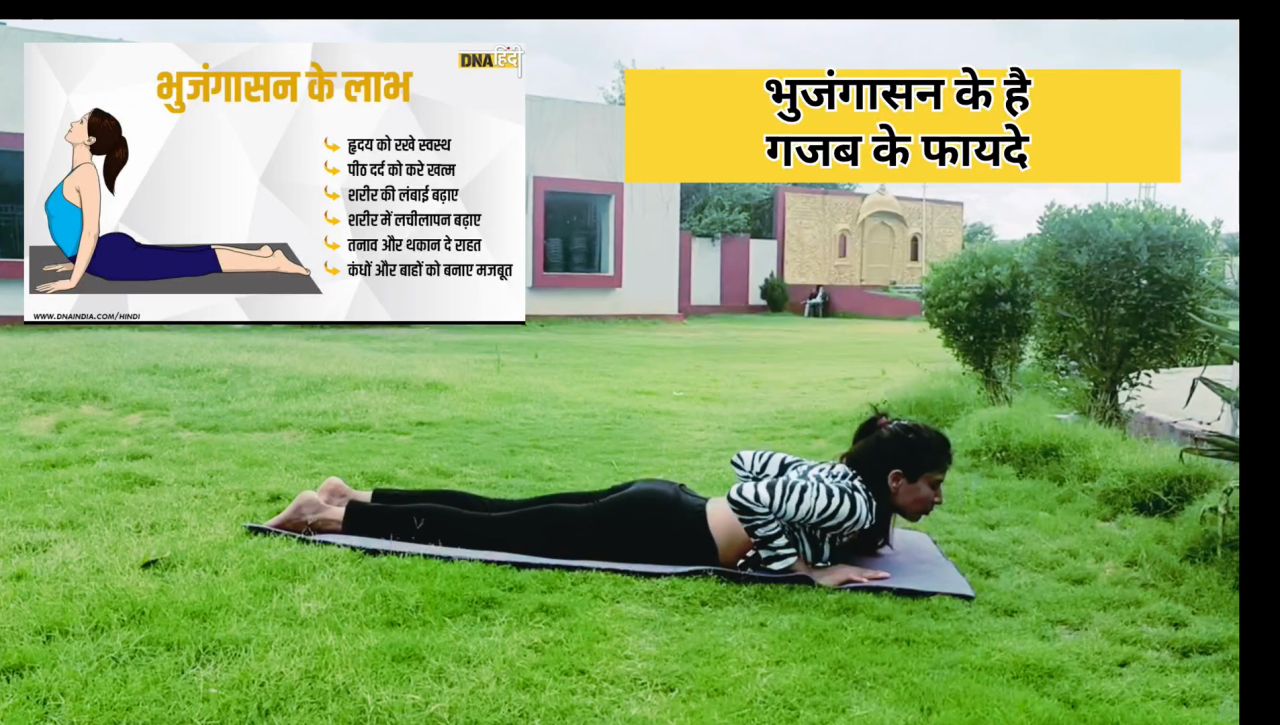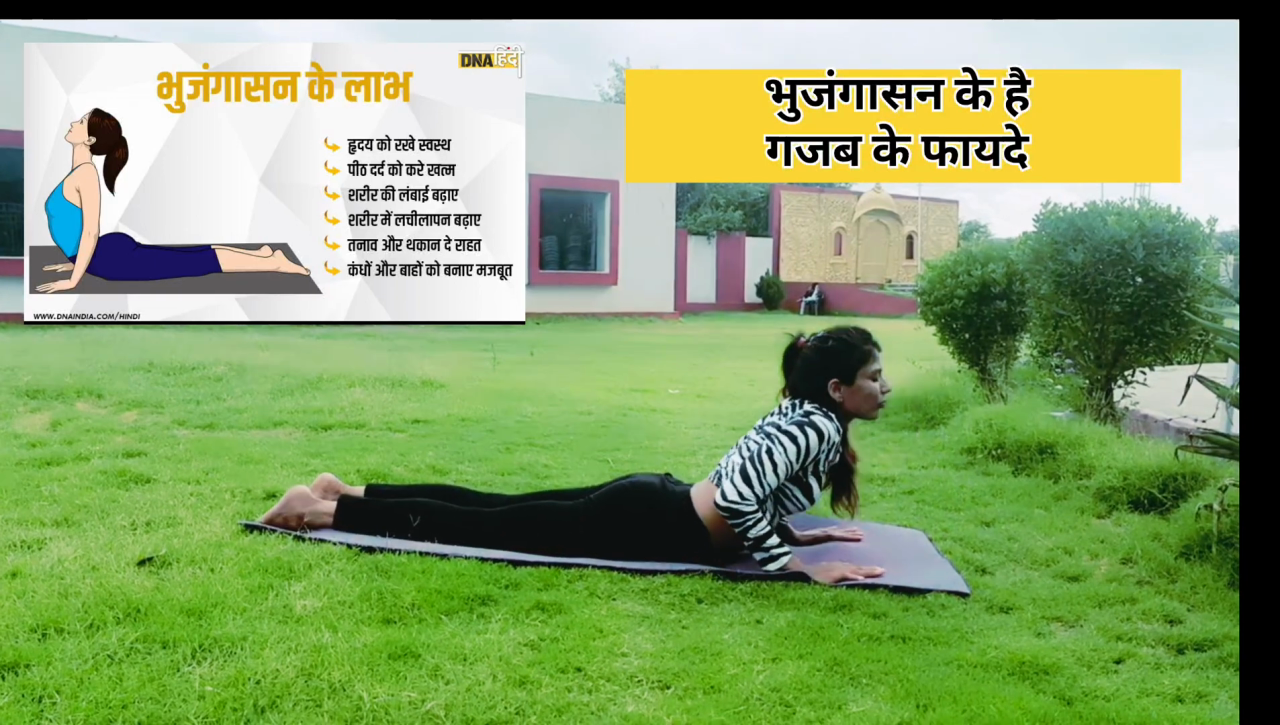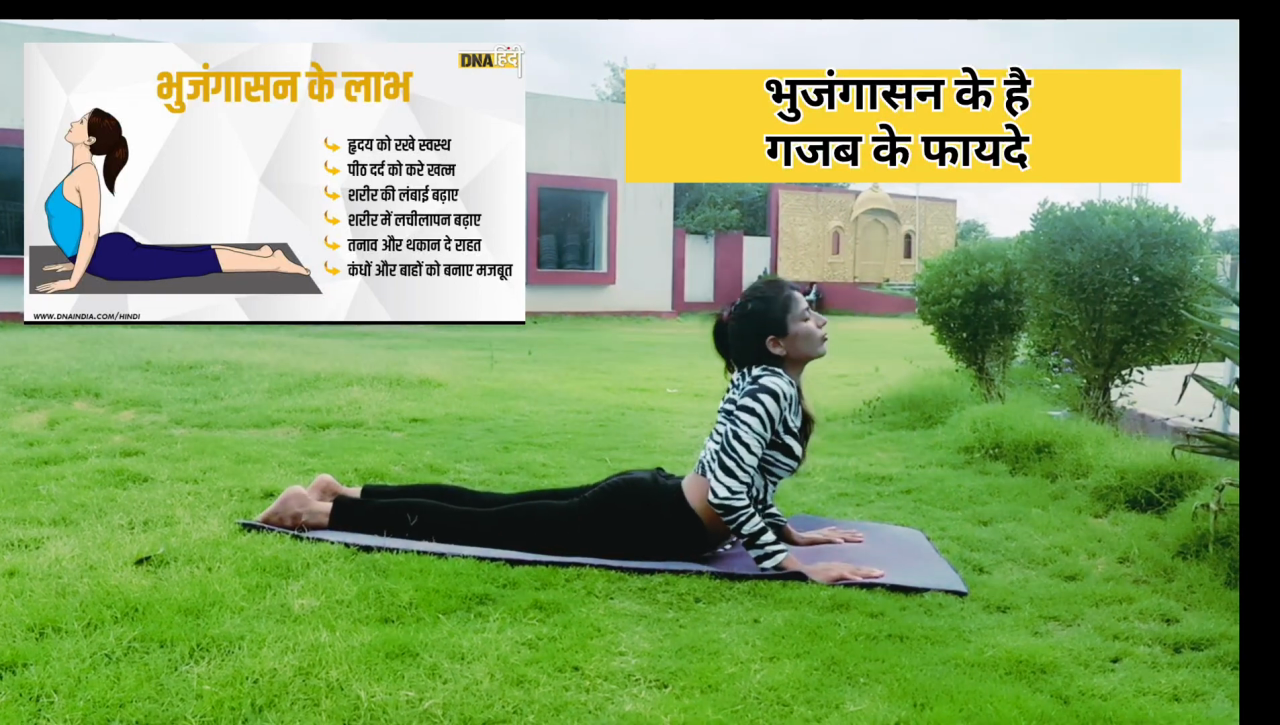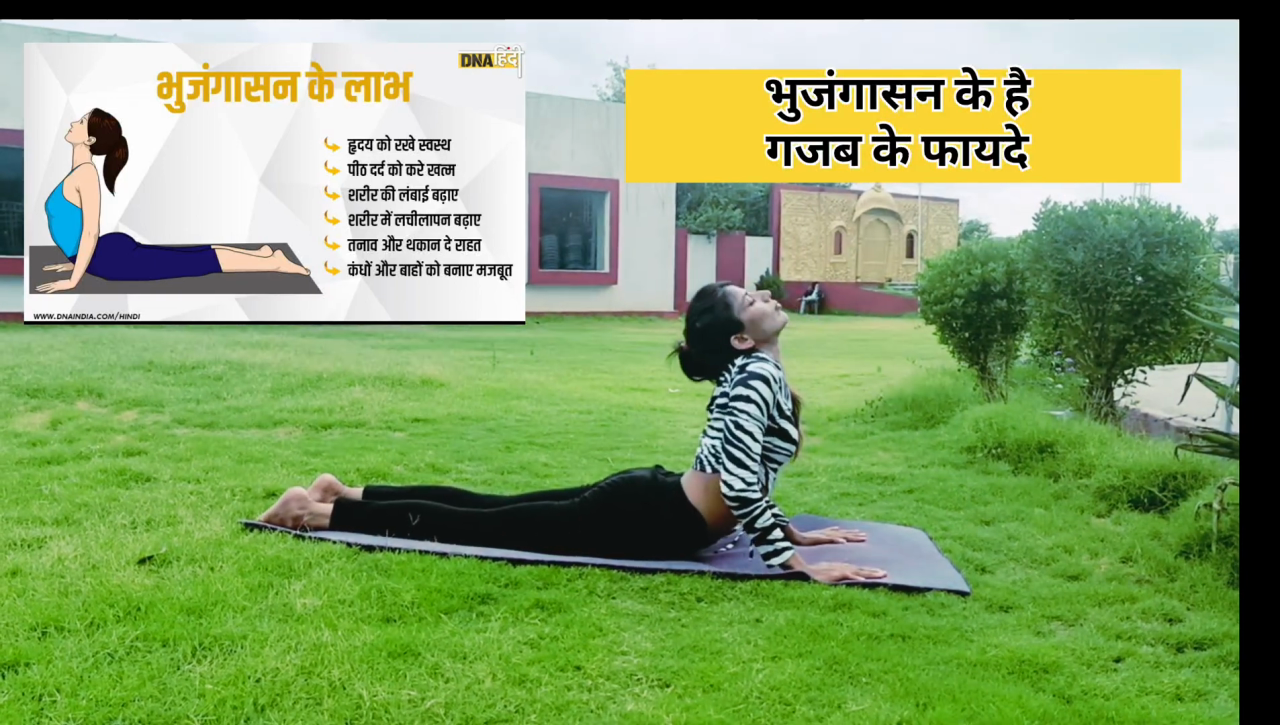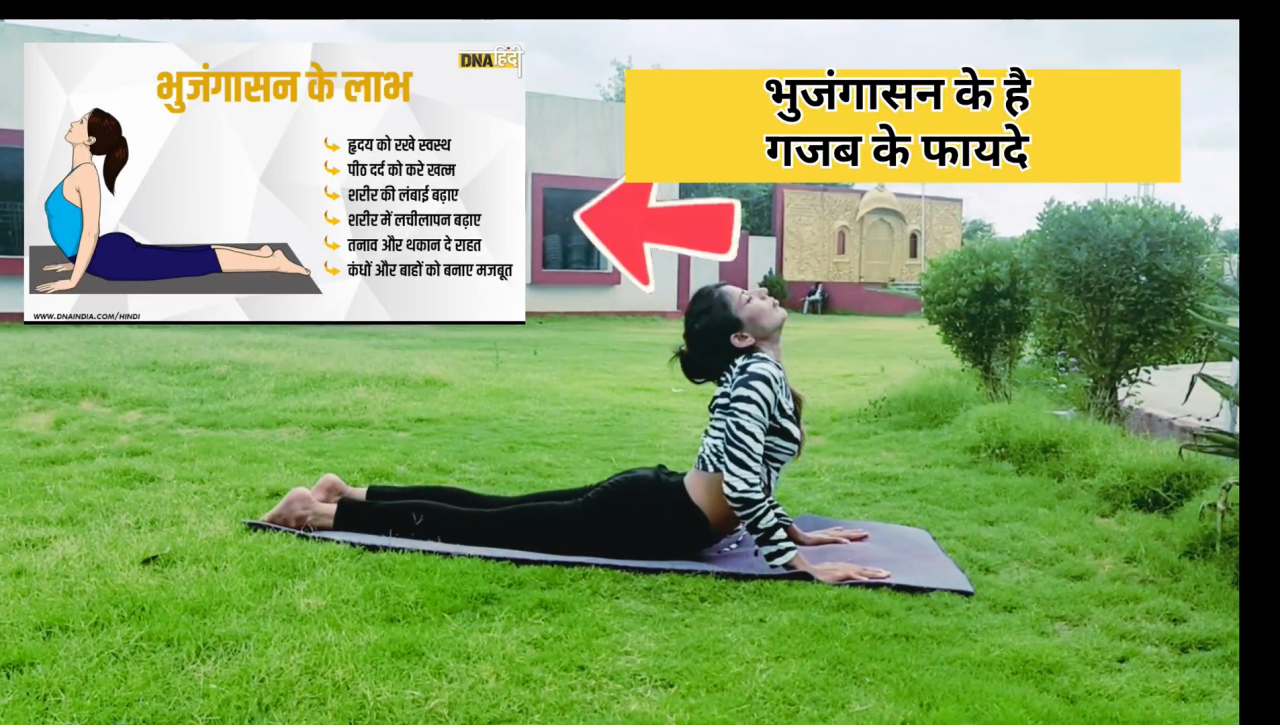
dt=0.4s
person 1, frame 1
left shoulder: (842, 478)
right shoulder: (856, 504)
left elbow: (748, 460)
right elbow: (749, 498)
right wrist: (802, 567)
left hip: (661, 510)
right hip: (659, 532)
left knee: (496, 518)
right knee: (486, 530)
left ankle: (349, 496)
right ankle: (330, 515)
person 1, frame 2
left shoulder: (801, 414)
right shoulder: (819, 429)
right elbow: (735, 498)
left wrist: (798, 533)
right wrist: (797, 565)
left hip: (650, 503)
right hip: (649, 526)
left knee: (488, 510)
right knee: (473, 528)
left ankle: (343, 493)
right ankle: (320, 511)
person 1, frame 3
left shoulder: (766, 380)
right shoulder: (771, 389)
left elbow: (744, 479)
right elbow: (727, 494)
left wrist: (790, 532)
right wrist: (792, 565)
left hip: (645, 500)
right hip: (645, 524)
left knee: (488, 508)
right knee: (470, 526)
left ankle: (342, 492)
right ankle: (317, 510)
person 1, frame 4
left shoulder: (752, 374)
right shoulder: (757, 376)
left elbow: (745, 474)
right elbow: (740, 485)
left wrist: (793, 532)
right wrist: (797, 563)
left hip: (645, 498)
right hip: (644, 521)
left knee: (487, 508)
right knee: (471, 526)
left ankle: (342, 492)
right ankle: (317, 512)
person 1, frame 5
left shoulder: (754, 373)
right shoulder: (758, 376)
left elbow: (747, 471)
right elbow: (743, 485)
left wrist: (795, 531)
right wrist: (800, 563)
left hip: (649, 497)
right hip: (649, 520)
left knee: (494, 509)
right knee: (481, 526)
left ankle: (348, 492)
right ankle: (323, 512)
person 2, frame 1
left shoulder: (85, 173)
right shoulder: (78, 171)
left elbow: (90, 232)
left wrist: (73, 280)
right wrist: (75, 261)
left hip: (114, 258)
right hip: (109, 253)
left knee: (197, 261)
left ankle: (272, 262)
person 2, frame 2
left shoulder: (86, 173)
right shoulder: (79, 172)
left elbow: (91, 232)
left wrist: (73, 280)
right wrist: (75, 261)
left hip: (115, 258)
right hip: (110, 254)
left knee: (197, 261)
left ankle: (272, 263)
person 2, frame 3
left shoulder: (85, 173)
right shoulder: (79, 171)
left elbow: (91, 232)
left wrist: (74, 280)
right wrist: (76, 260)
left hip: (114, 258)
right hip: (110, 253)
left knee: (198, 261)
left ankle: (273, 263)
person 2, frame 4
left shoulder: (86, 173)
right shoulder: (79, 171)
left elbow: (91, 231)
left wrist: (74, 280)
right wrist: (75, 261)
left hip: (115, 258)
right hip: (110, 254)
left knee: (198, 261)
left ankle: (272, 262)
person 2, frame 5
left shoulder: (85, 173)
right shoulder: (79, 171)
left elbow: (91, 232)
left wrist: (73, 280)
right wrist: (76, 260)
left hip: (114, 258)
right hip: (110, 253)
left knee: (198, 261)
left ankle: (272, 263)
